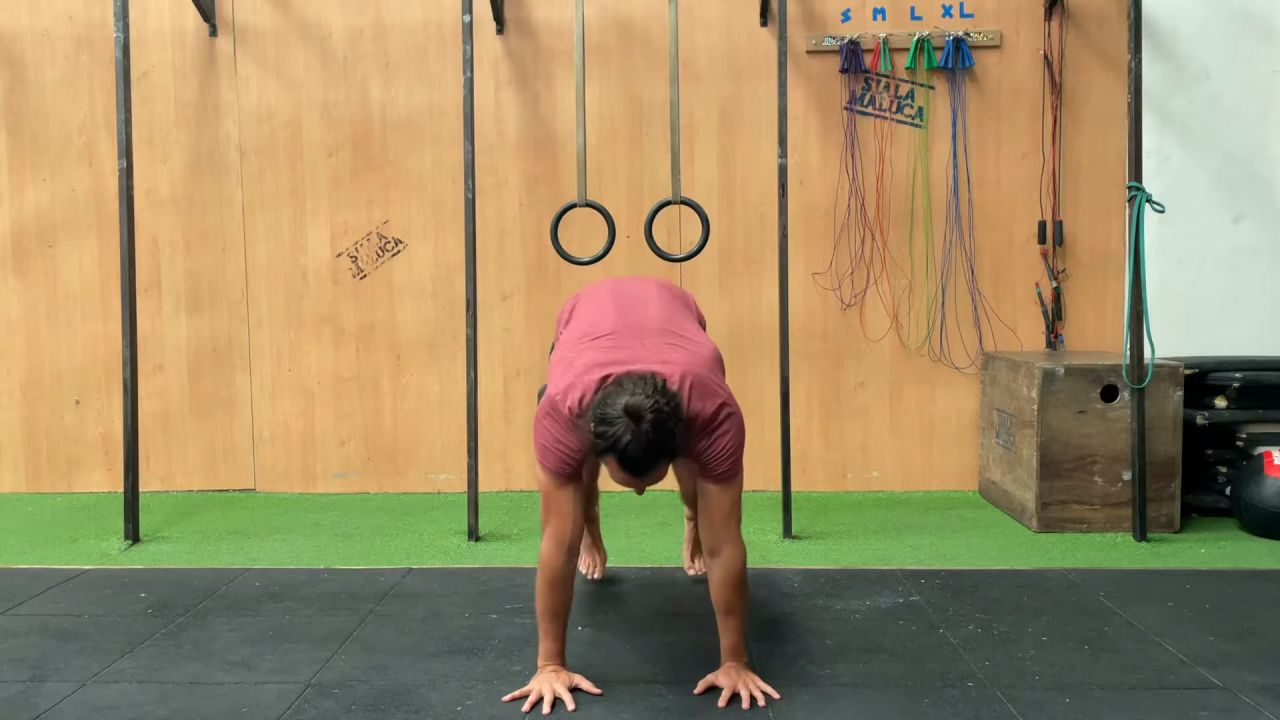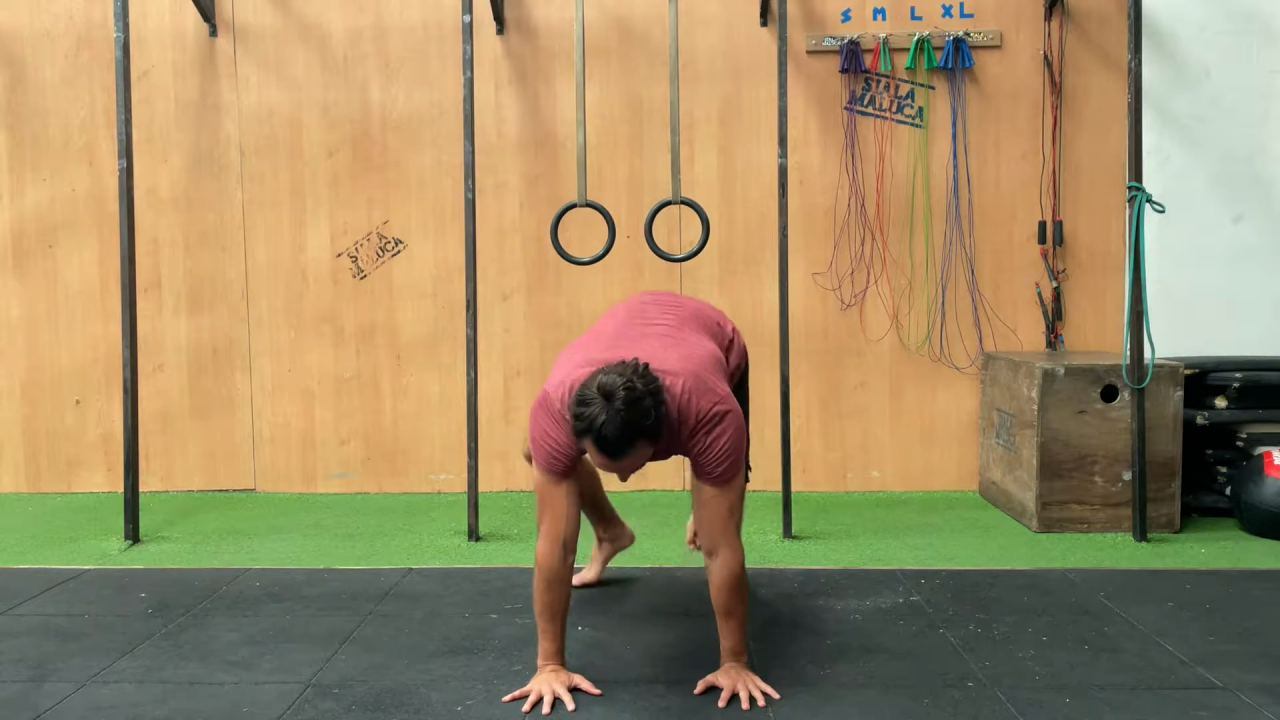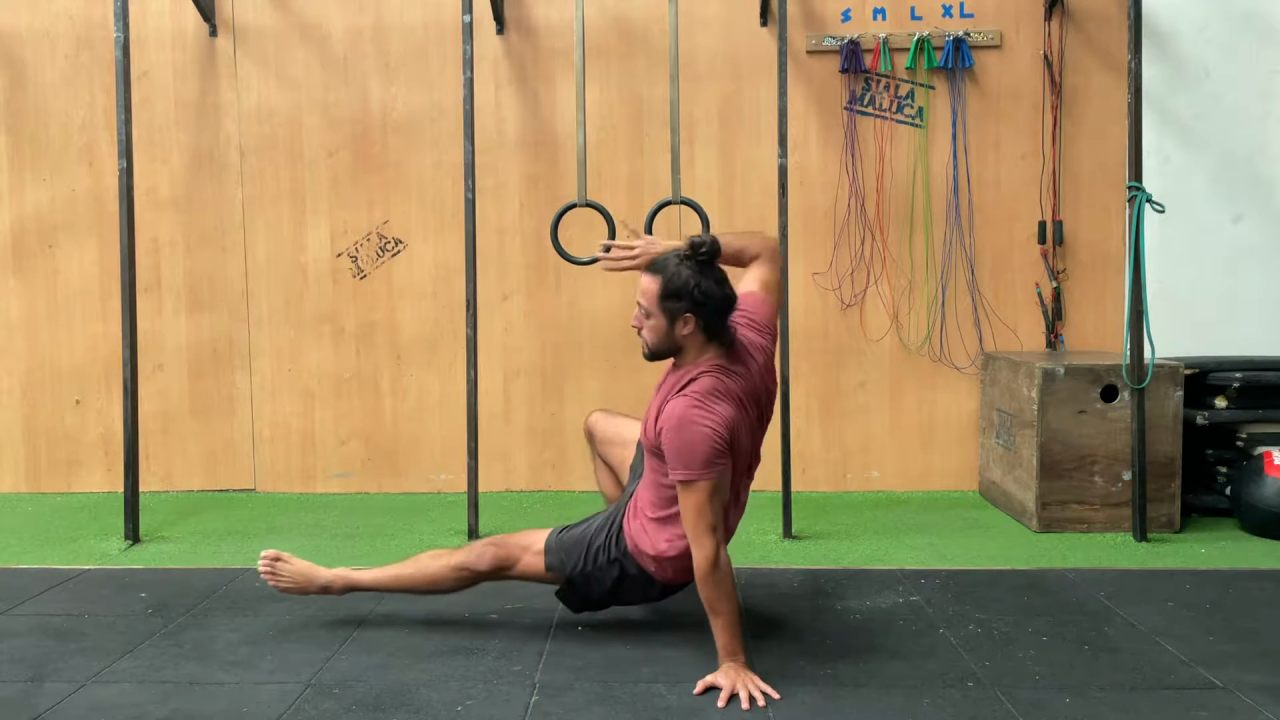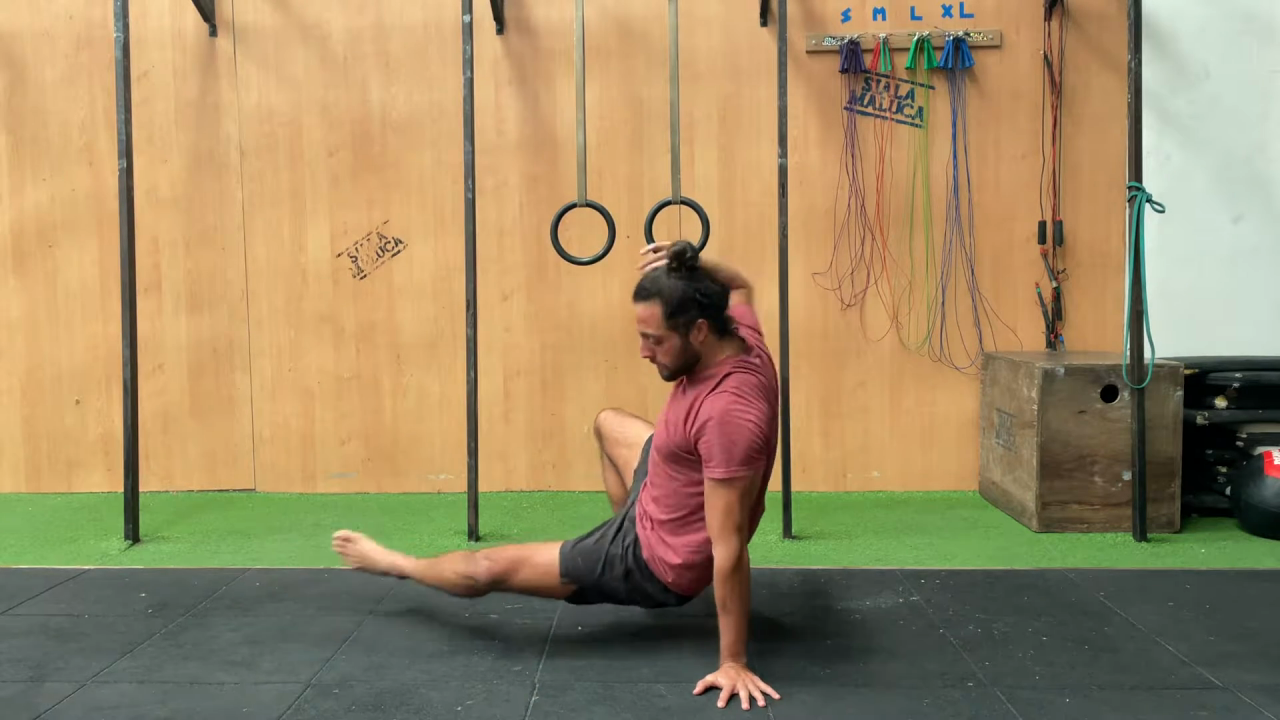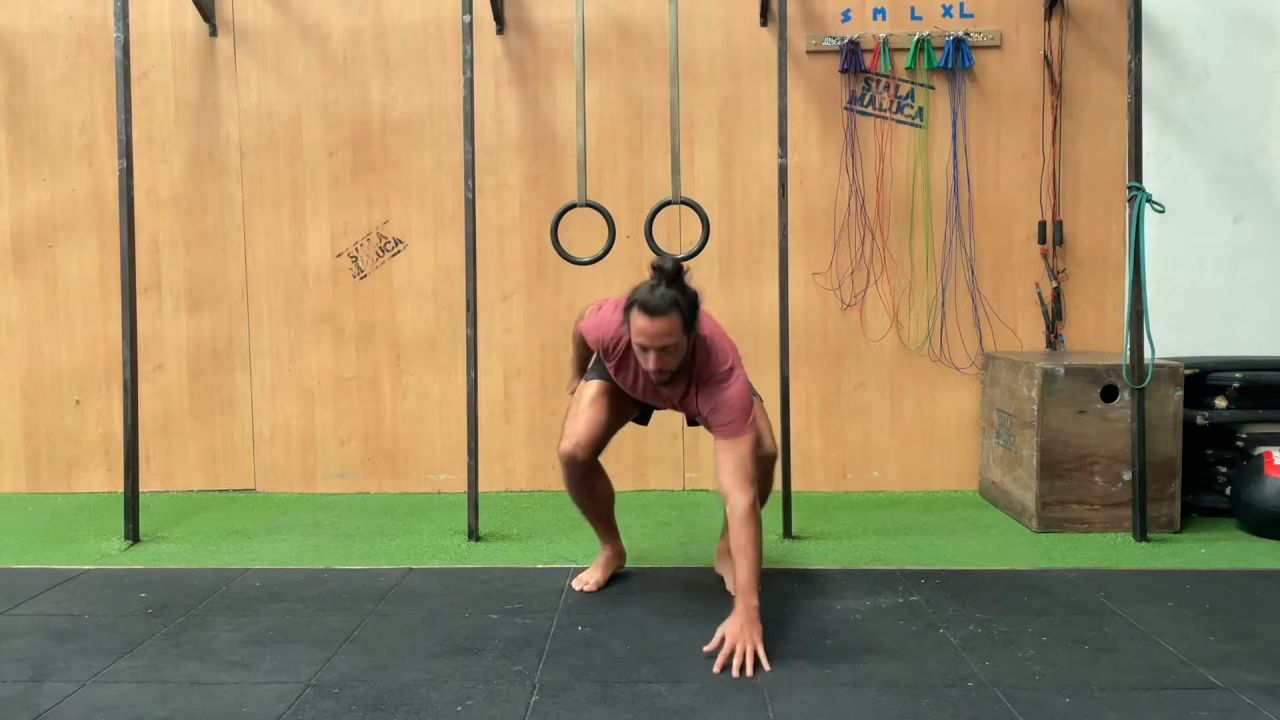
dt=1s
person 1, frame 1
left shoulder: (713, 410)
right shoulder: (564, 407)
left elbow: (724, 547)
right elbow: (557, 545)
left wrist: (734, 662)
right wrist: (551, 665)
left ankle: (693, 528)
right ankle: (590, 534)
person 1, frame 2
left shoulder: (711, 411)
right shoulder: (556, 407)
left elbow: (722, 549)
right elbow: (554, 543)
left wrist: (734, 663)
right wrist: (550, 664)
left knee: (709, 537)
right knee: (538, 454)
left ankle: (707, 514)
right ankle: (610, 535)
person 1, frame 3
left shoulder: (694, 417)
right shoulder: (748, 333)
left elbow: (707, 550)
right elbow: (764, 249)
left wrist: (733, 663)
right wrist: (666, 251)
left hip: (649, 548)
right hip: (658, 501)
left knee: (485, 556)
right knee: (597, 426)
left ankle: (334, 581)
right ankle: (612, 539)
person 1, frame 4
left shoulder: (729, 413)
right shoulder: (739, 335)
left elbow: (726, 550)
right elbow: (737, 286)
left wrist: (733, 662)
right wrist: (689, 266)
left hip: (661, 562)
right hip: (664, 498)
left knee: (490, 566)
right knee: (611, 422)
left ankle: (394, 564)
right ankle: (593, 560)
person 1, frame 5
left shoulder: (721, 377)
right shoulder: (606, 326)
left elbow: (740, 500)
left wrist: (747, 614)
right wrist: (577, 375)
left hip: (701, 391)
right hip: (620, 376)
left knee: (762, 453)
right knee: (573, 452)
left ankle: (725, 553)
right ankle: (611, 549)
